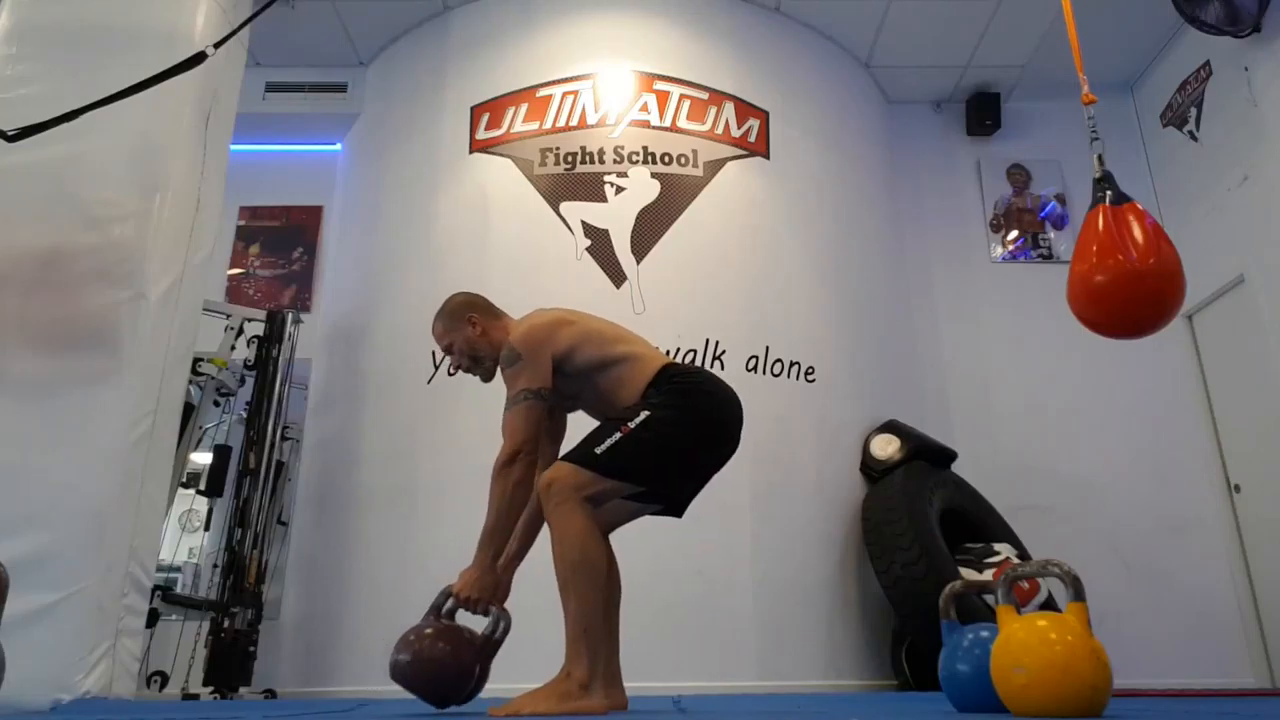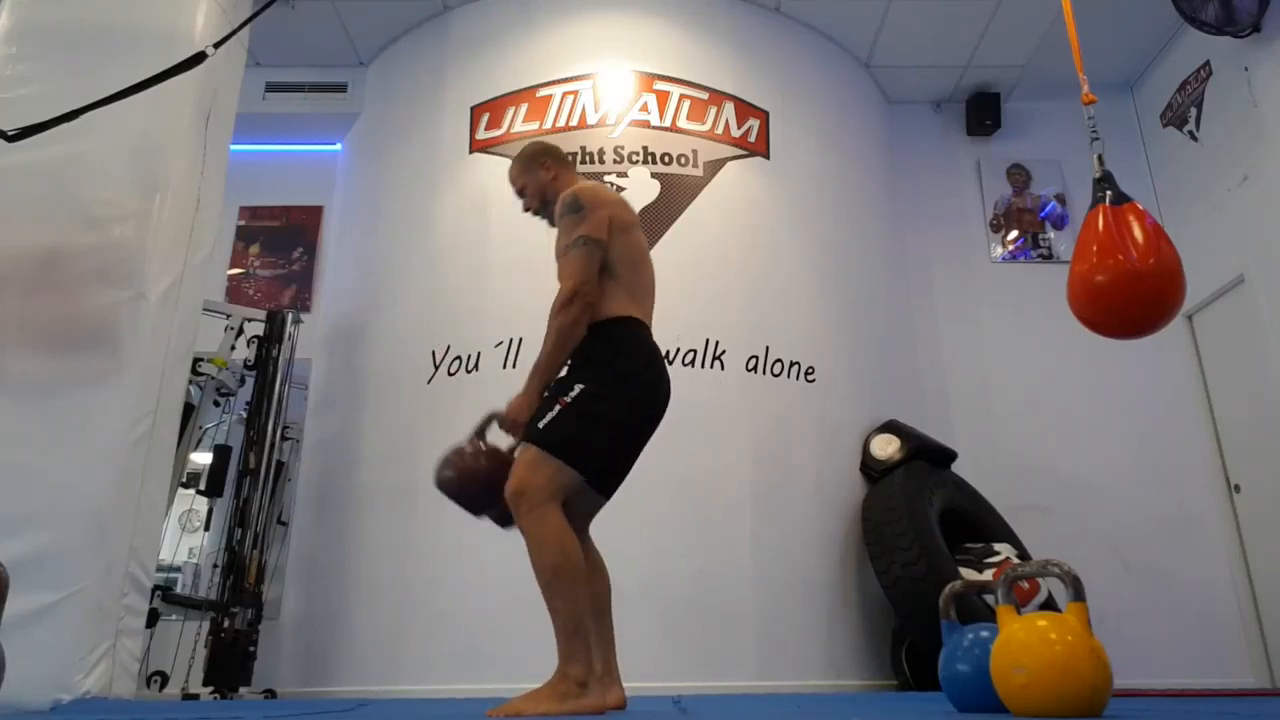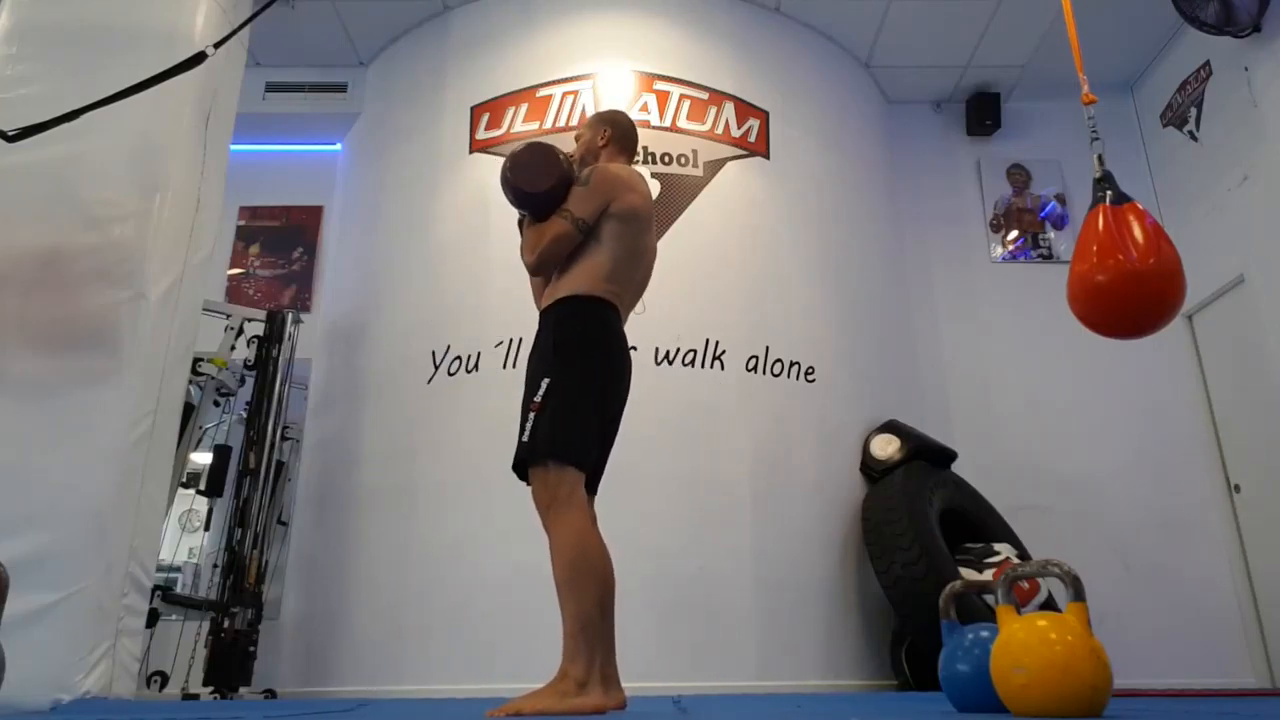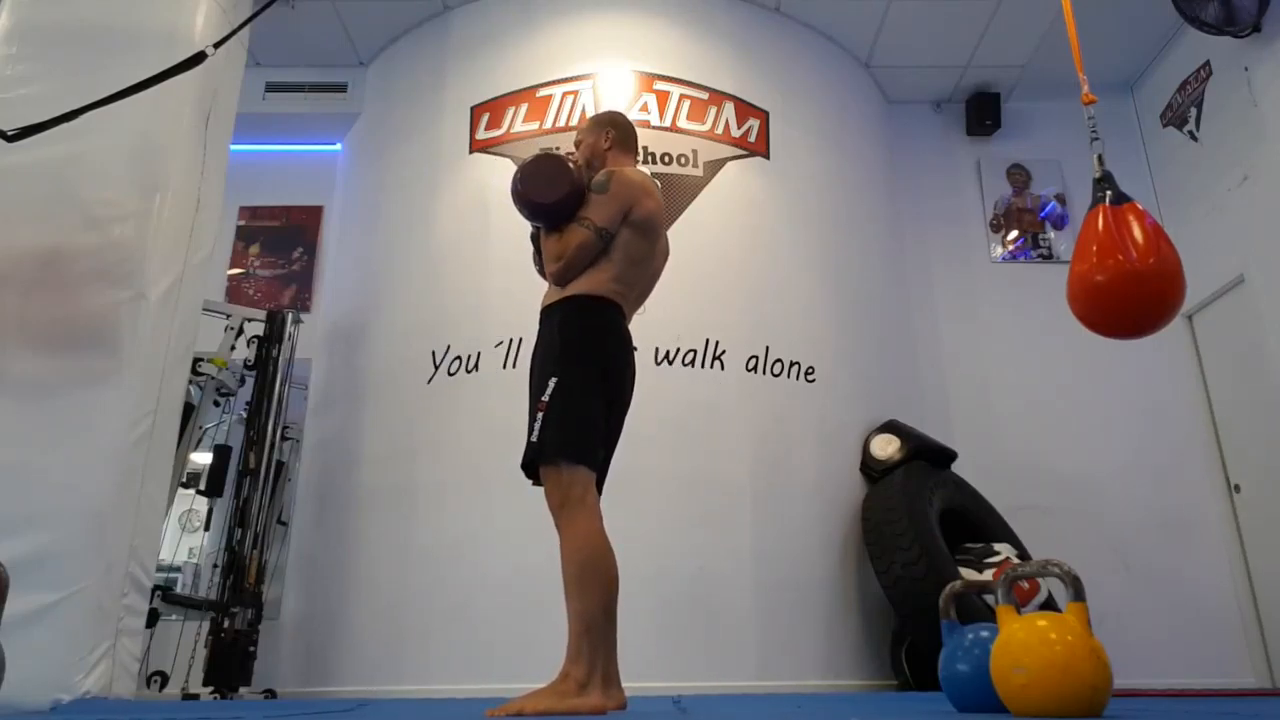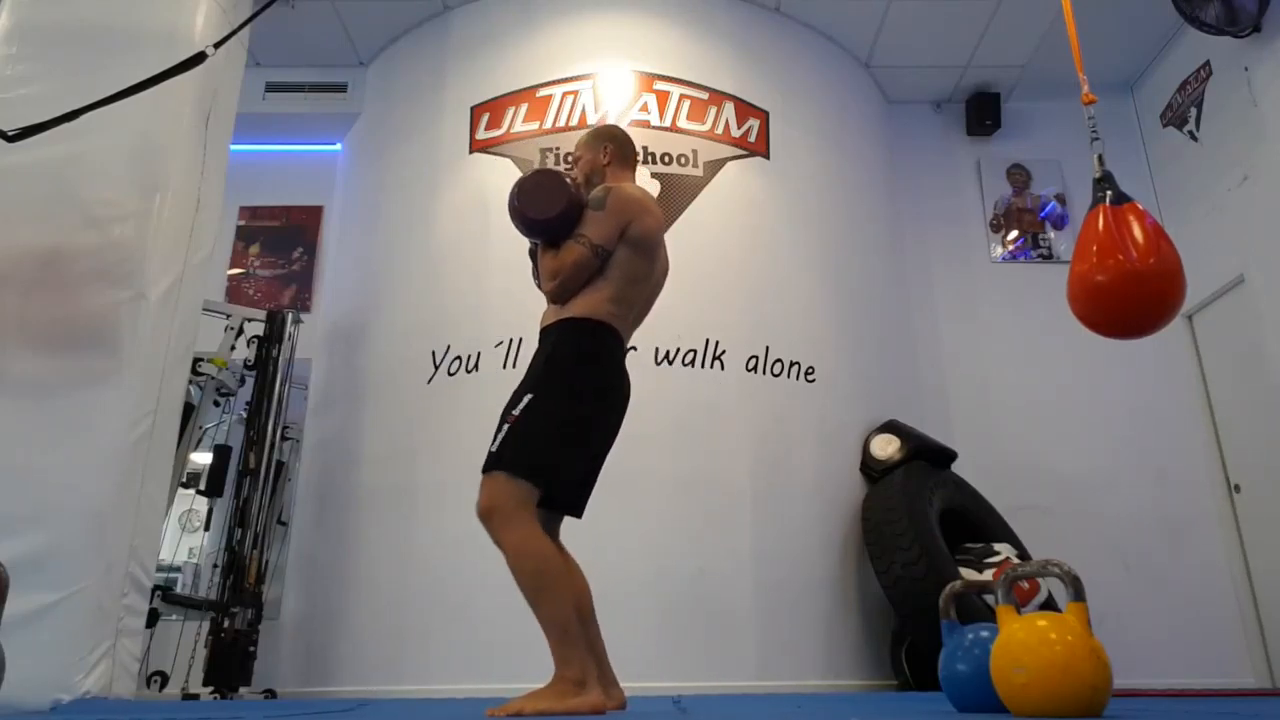
dt=1s
person 1, frame 1
left shoulder: (524, 342)
right shoulder: (543, 364)
left elbow: (515, 462)
right elbow: (538, 474)
left wrist: (482, 566)
right wrist: (503, 569)
left hip: (691, 404)
right hip: (704, 410)
left knee: (565, 491)
right knee: (582, 519)
left ankle: (583, 683)
right ankle: (604, 683)
person 1, frame 2
left shoulder: (578, 198)
right shoulder: (601, 214)
left elbow: (574, 299)
left wrist: (532, 393)
right wrist: (551, 411)
left hip: (612, 364)
right hip: (635, 370)
left knee: (528, 490)
right knee: (563, 518)
person 1, frame 3
left shoulder: (605, 177)
right shoulder: (633, 214)
left elbow: (537, 256)
left wrist: (534, 209)
right wrist: (548, 214)
left hip: (575, 337)
right hip: (597, 344)
left knee: (558, 496)
right knee: (571, 504)
person 1, frame 4
left shoulder: (618, 182)
right shoulder: (650, 221)
left elbow: (560, 265)
right wrist: (564, 220)
left hip: (577, 333)
right hip: (603, 342)
left knee: (570, 500)
right knee: (577, 505)
person 1, frame 5
left shoulder: (616, 199)
right shoulder: (649, 231)
left elbow: (557, 284)
left wrist: (547, 238)
right wrist: (559, 245)
left hip: (573, 360)
right hip: (599, 371)
left knee: (502, 506)
right knee: (535, 527)
